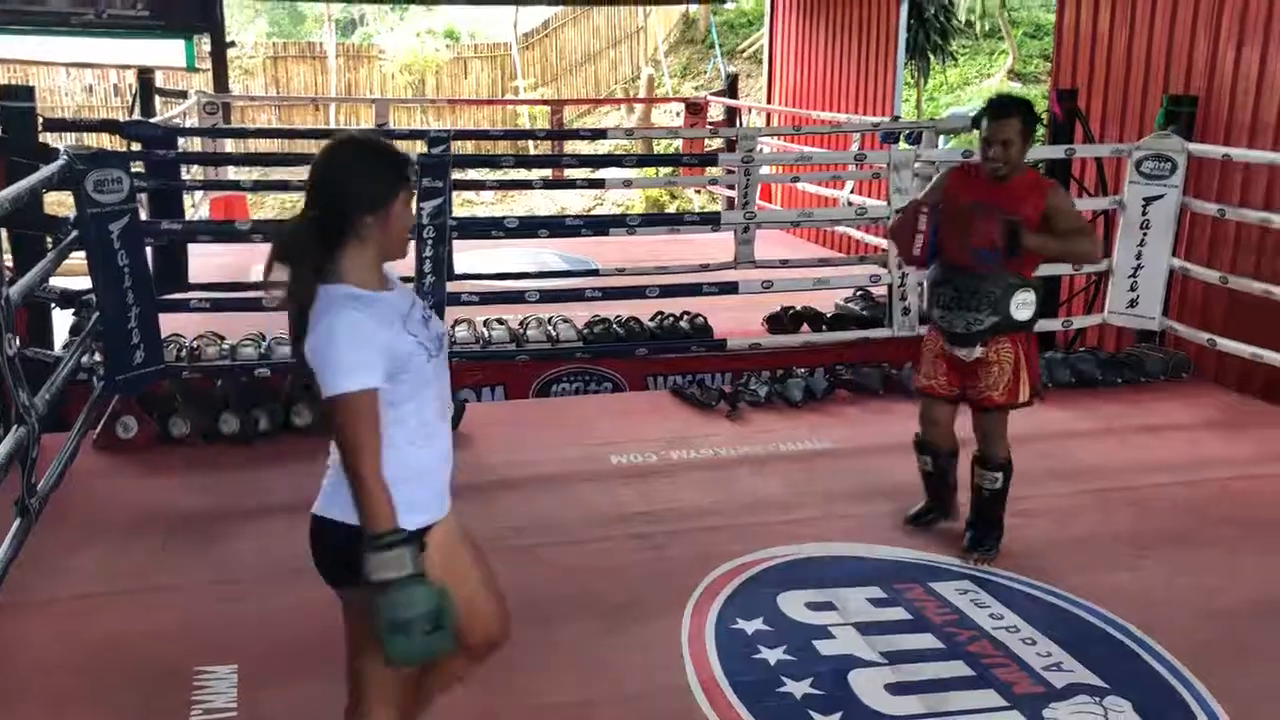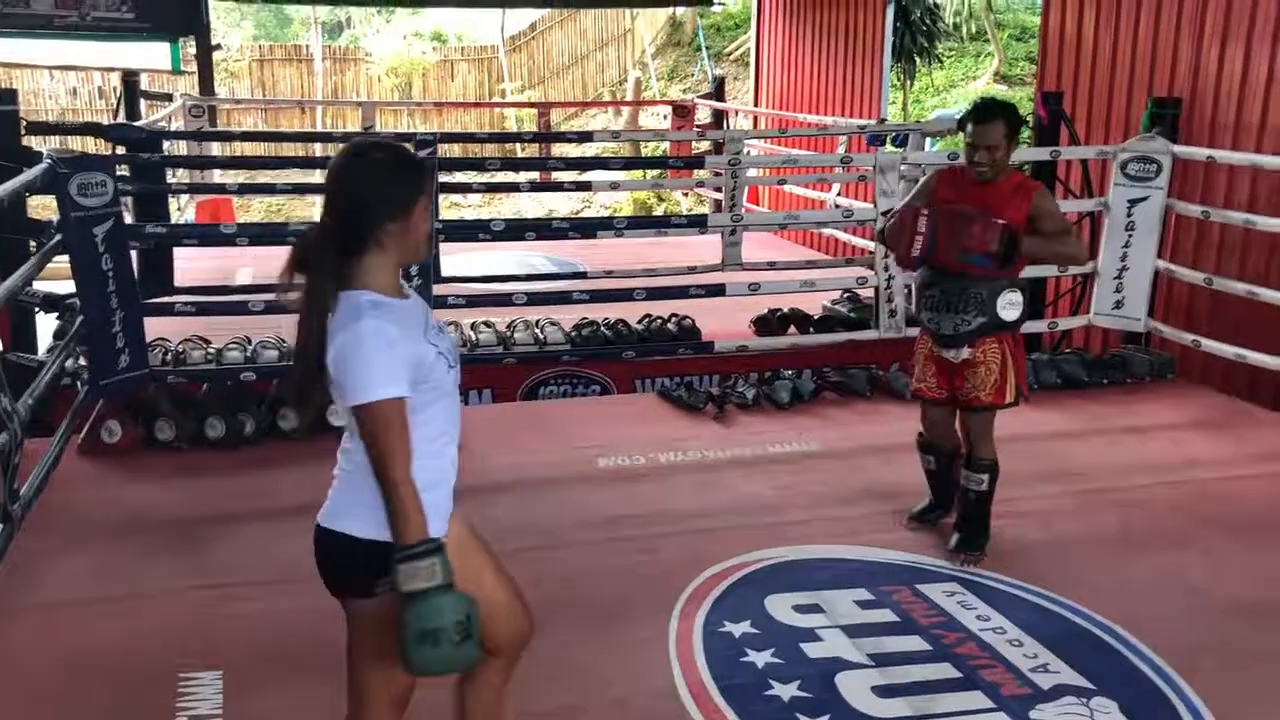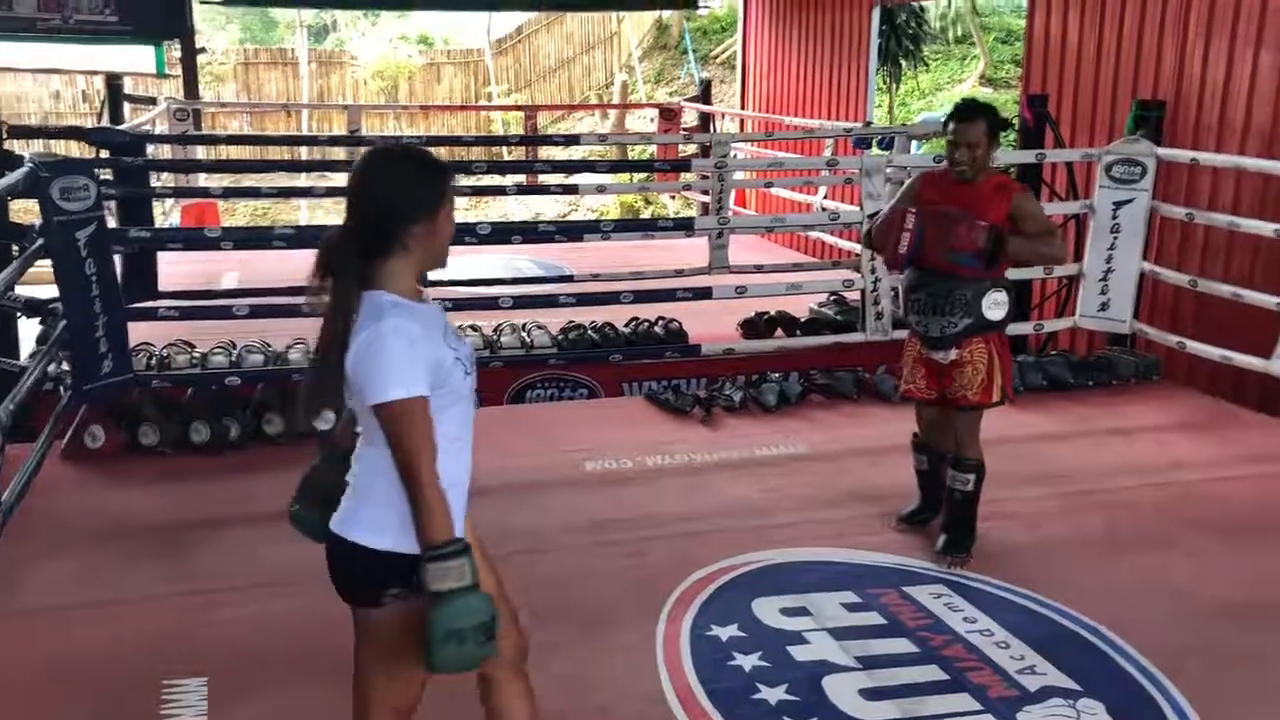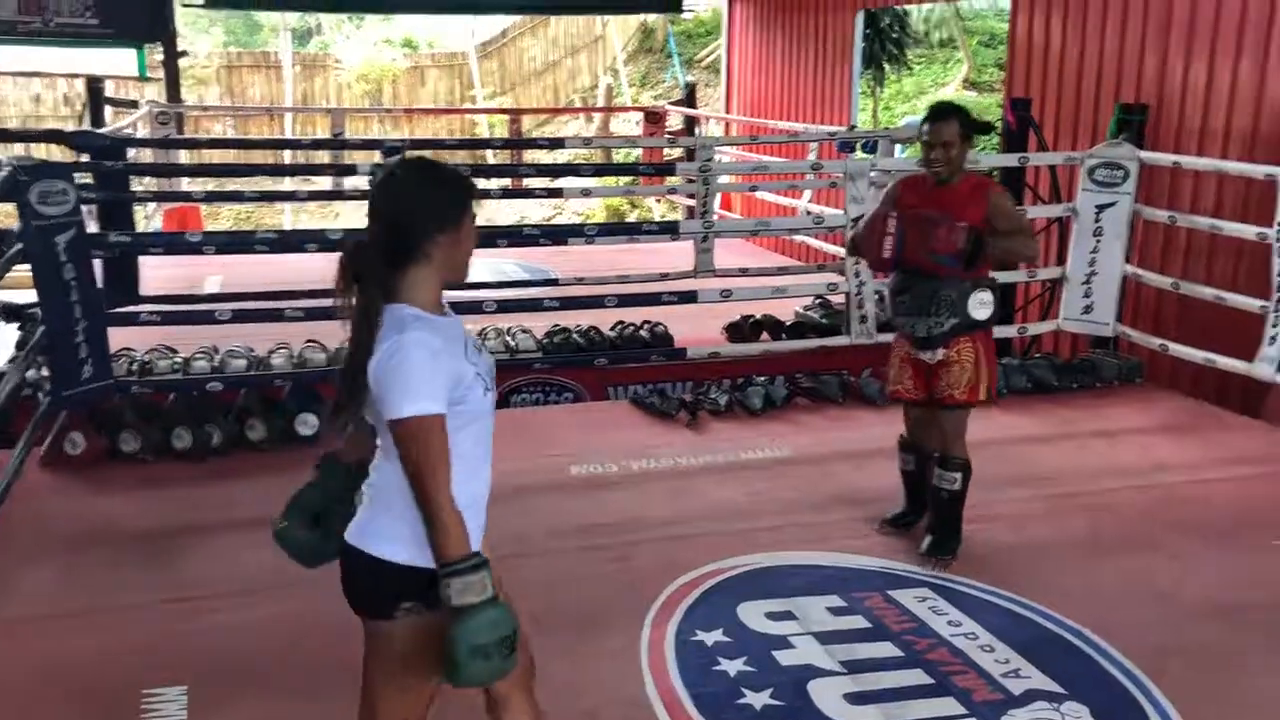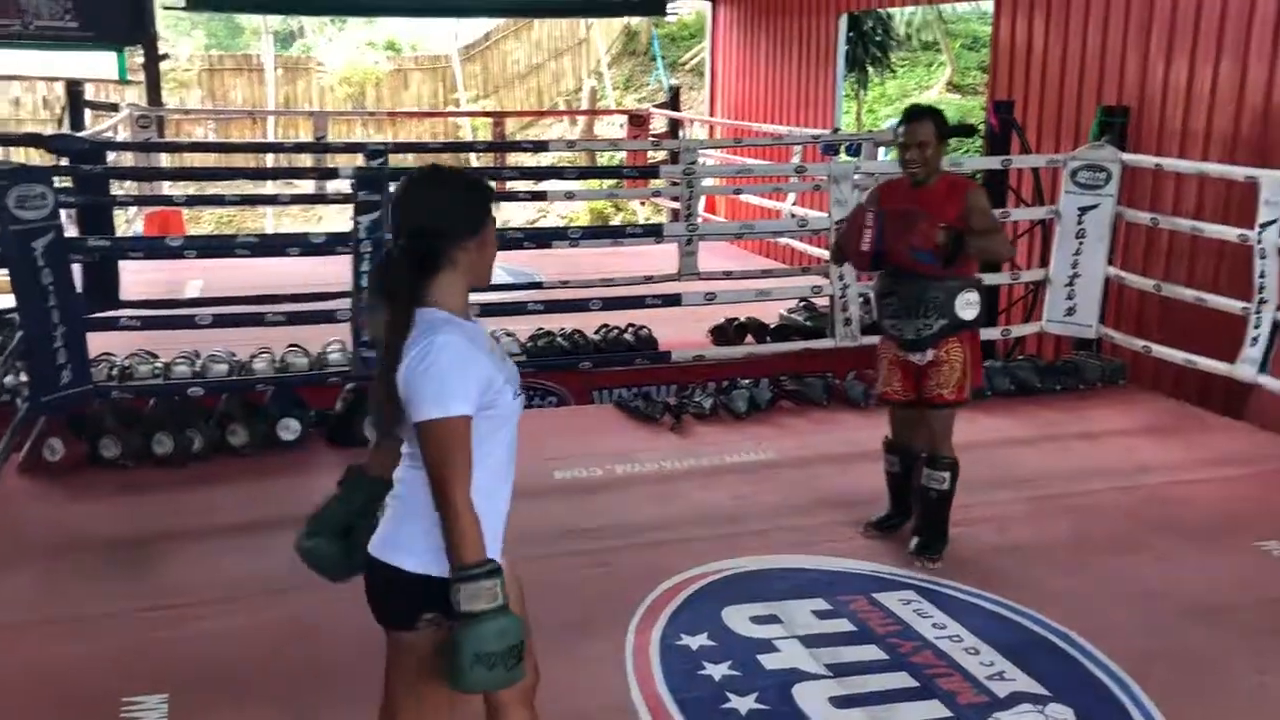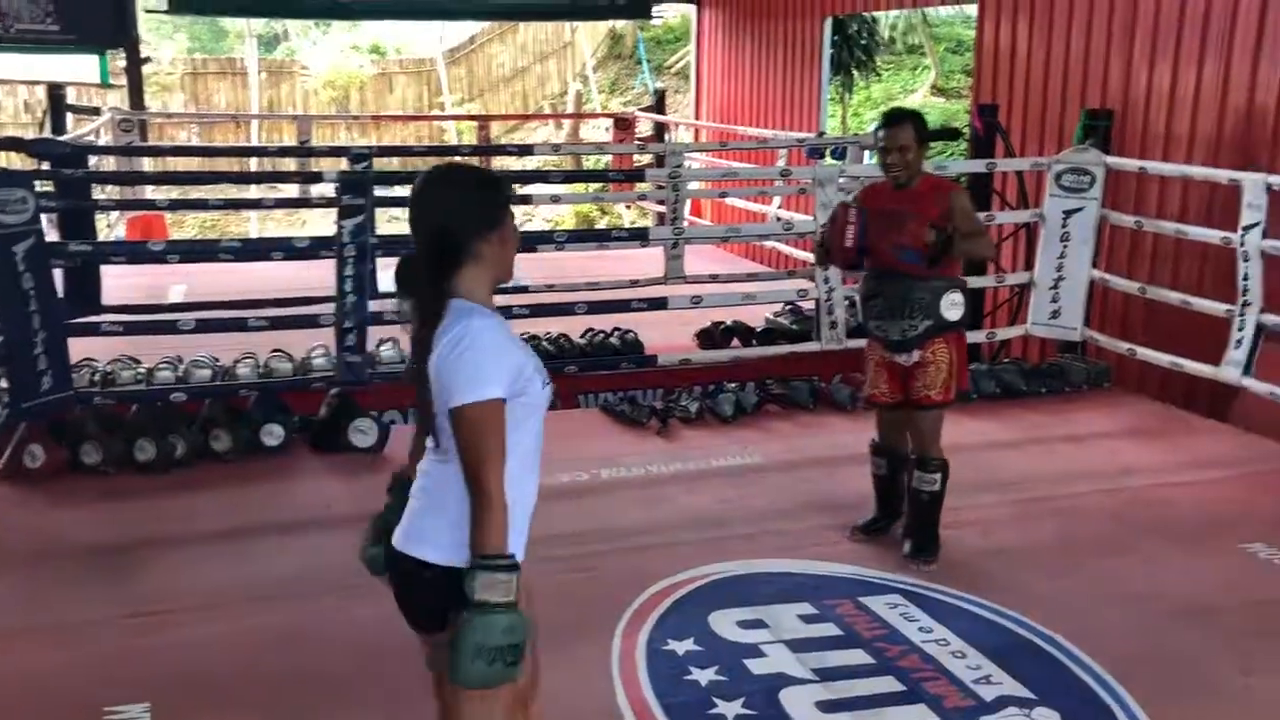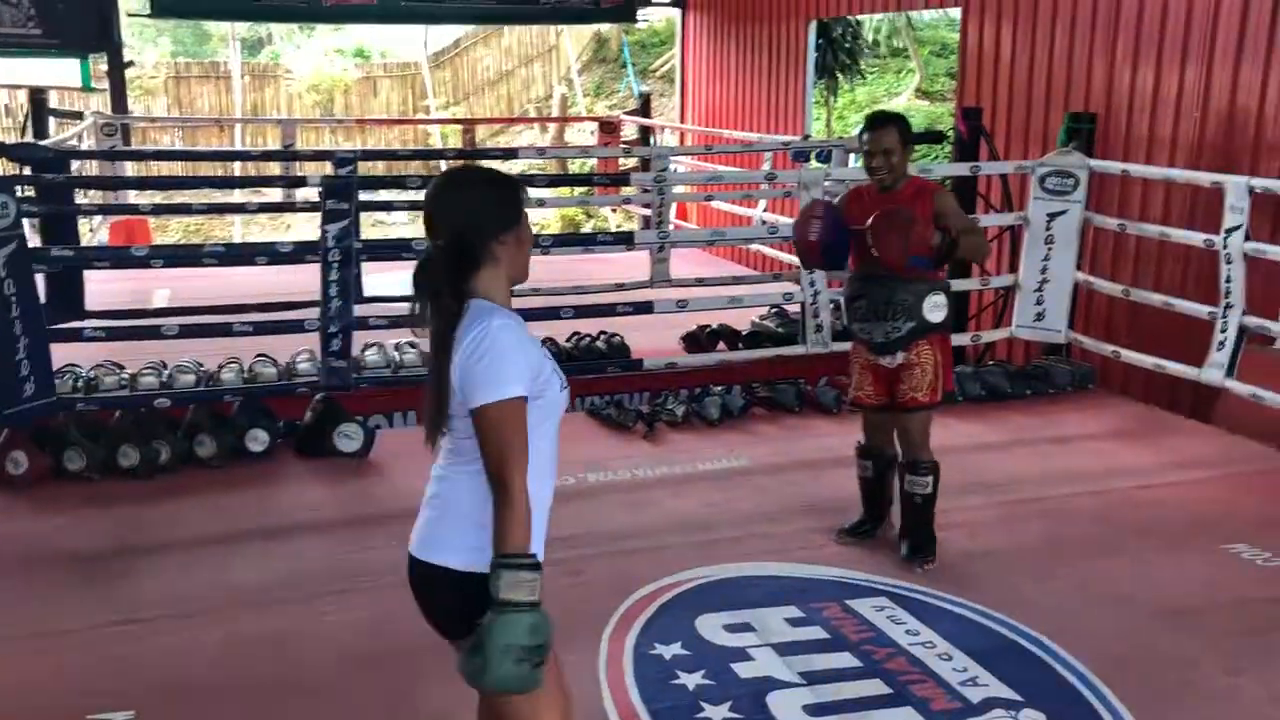
dt=0.1s
person 1, frame 1
left shoulder: (382, 286)
right shoulder: (345, 321)
right elbow: (364, 468)
right wrist: (392, 576)
left hip: (424, 511)
right hip: (373, 529)
left knee: (484, 628)
person 1, frame 2
left shoulder: (390, 297)
right shoulder: (370, 332)
right elbow: (394, 474)
left hip: (428, 518)
right hip: (377, 542)
left knee: (508, 629)
person 1, frame 3
left shoulder: (403, 302)
right shoulder: (391, 332)
right elbow: (420, 475)
right wrist: (451, 584)
left hip: (435, 524)
right hip: (391, 549)
left knee: (505, 656)
person 1, frame 4
left shoulder: (423, 321)
right shoulder: (416, 346)
left elbow: (367, 422)
right elbow: (434, 493)
right wrist: (470, 600)
left hip: (437, 550)
right hip: (408, 567)
person 1, frame 5
left shoulder: (447, 325)
right shoulder: (445, 349)
left elbow: (392, 430)
right elbow: (453, 497)
right wrist: (479, 604)
left hip: (456, 555)
right hip: (428, 575)
person 1, frame 6
left shoulder: (454, 320)
right shoulder: (478, 336)
right elbow: (487, 483)
right wrist: (492, 596)
left hip: (456, 553)
right hip: (454, 567)
person 1, frame 7
left shoulder: (471, 321)
right shoulder: (498, 337)
right elbow: (509, 483)
right wrist: (516, 596)
left hip: (468, 557)
right hip: (473, 570)
person 2, frame 1
left shoulder: (1045, 195)
right shoulder: (956, 180)
left elbow: (1091, 249)
right elbow: (911, 223)
left wrist: (1026, 240)
right wrist: (913, 233)
left hip: (1000, 335)
right hip: (944, 327)
left knee: (990, 433)
right knee: (933, 422)
left ankle: (985, 527)
right ankle: (940, 500)
person 2, frame 2
left shoulder: (1029, 196)
right shoulder: (940, 182)
left elbow: (1076, 251)
right elbow: (892, 228)
left wrist: (1015, 243)
right wrist: (902, 234)
left hip: (988, 336)
right hip: (935, 329)
left knee: (977, 433)
right knee: (934, 425)
left ankle: (973, 527)
right ankle: (943, 499)
person 2, frame 3
left shoulder: (1011, 196)
right shoulder: (924, 185)
left elbow: (1056, 250)
right elbow: (877, 231)
left wrist: (1000, 244)
right wrist: (889, 238)
left hip: (974, 336)
right hip: (923, 330)
left knee: (963, 433)
right knee: (928, 426)
left ankle: (960, 529)
right ankle: (932, 501)
person 2, frame 4
left shoulder: (988, 194)
right shoulder: (903, 191)
left elbow: (1029, 250)
right elbow: (861, 240)
left wrist: (974, 242)
right wrist: (876, 243)
left hip: (960, 335)
right hip: (911, 331)
left knee: (949, 433)
right knee: (916, 425)
left ankle: (945, 530)
right ankle: (917, 505)
person 2, frame 5
left shoulder: (965, 194)
right shoulder: (884, 195)
left elbow: (1002, 248)
right elbow: (846, 245)
left wrist: (949, 240)
left hip: (946, 336)
right hip: (897, 333)
left knee: (937, 433)
right knee: (901, 427)
left ankle: (932, 531)
right ankle: (901, 508)
person 2, frame 6
left shoulder: (948, 195)
right shoulder: (868, 198)
left elbow: (982, 248)
right elbow: (833, 249)
left wrist: (937, 241)
right wrist: (840, 246)
left hip: (933, 335)
right hip: (883, 334)
left knee: (925, 436)
right knee: (888, 430)
left ankle: (923, 533)
right ankle: (889, 511)
person 2, frame 7
left shoulder: (932, 197)
right shoulder: (852, 201)
left elbow: (981, 247)
left wrist: (943, 243)
left hip: (919, 339)
left knee: (914, 437)
right knee: (874, 432)
left ankle: (919, 534)
right ankle: (874, 513)
